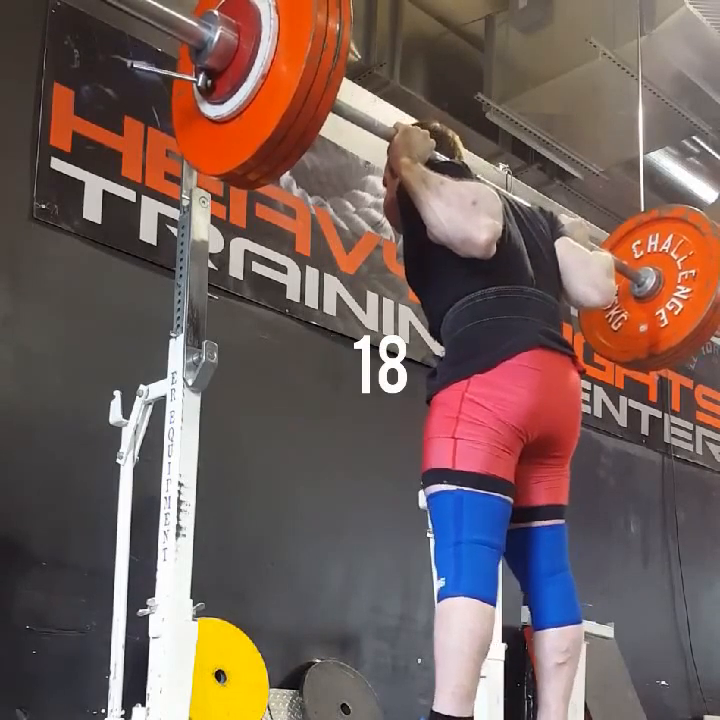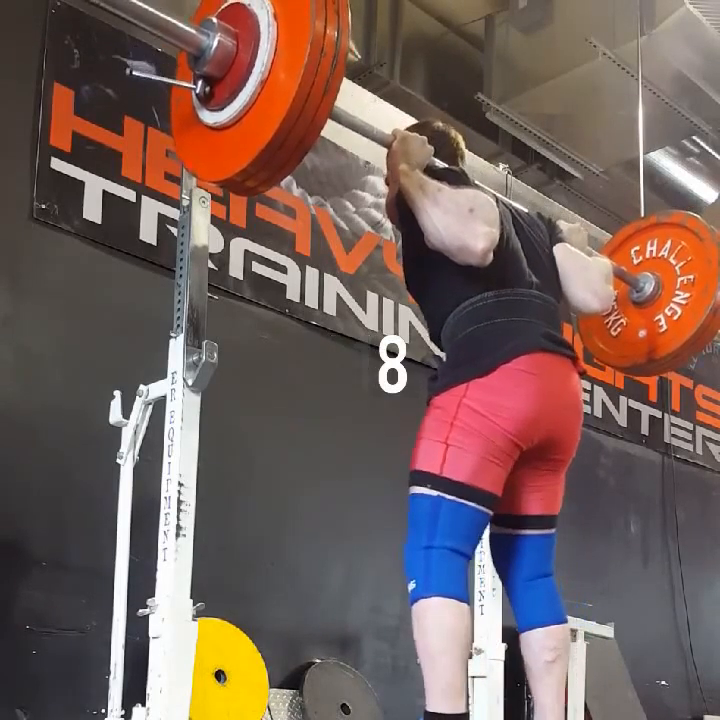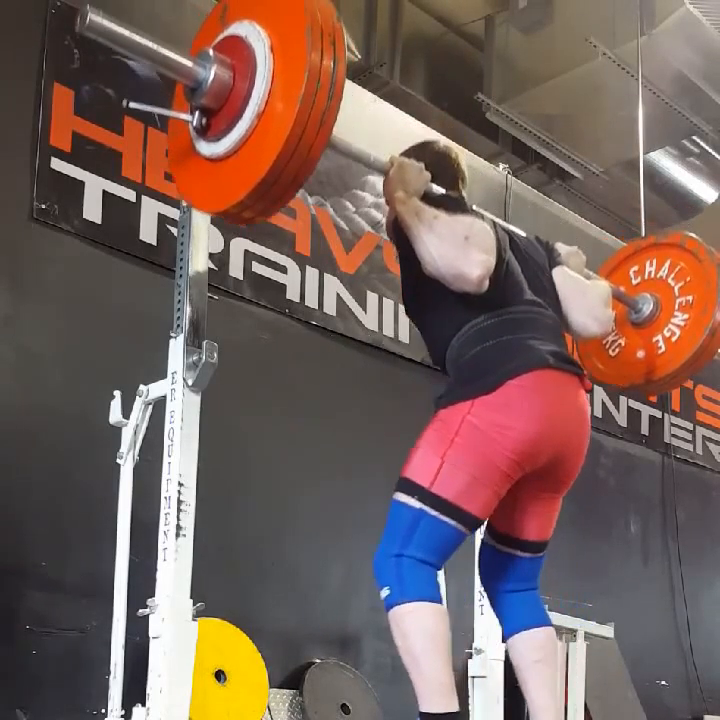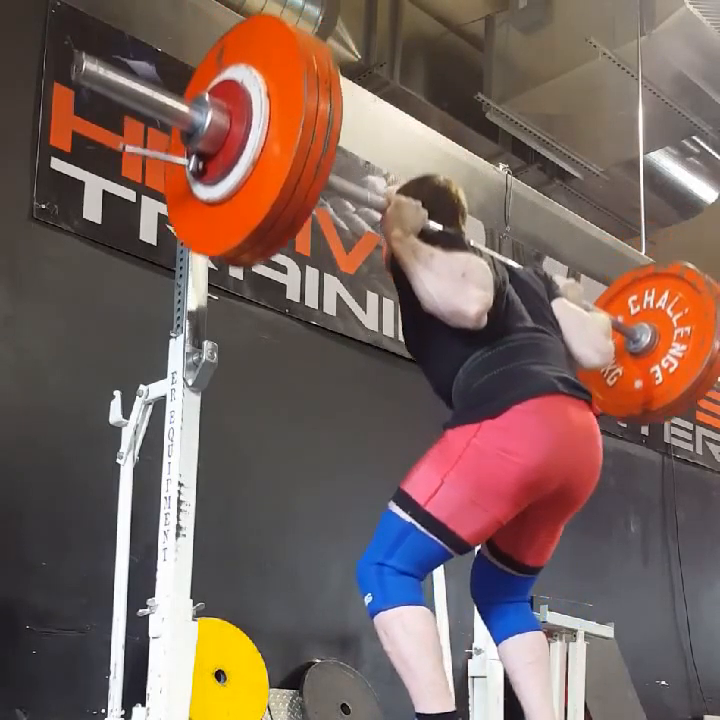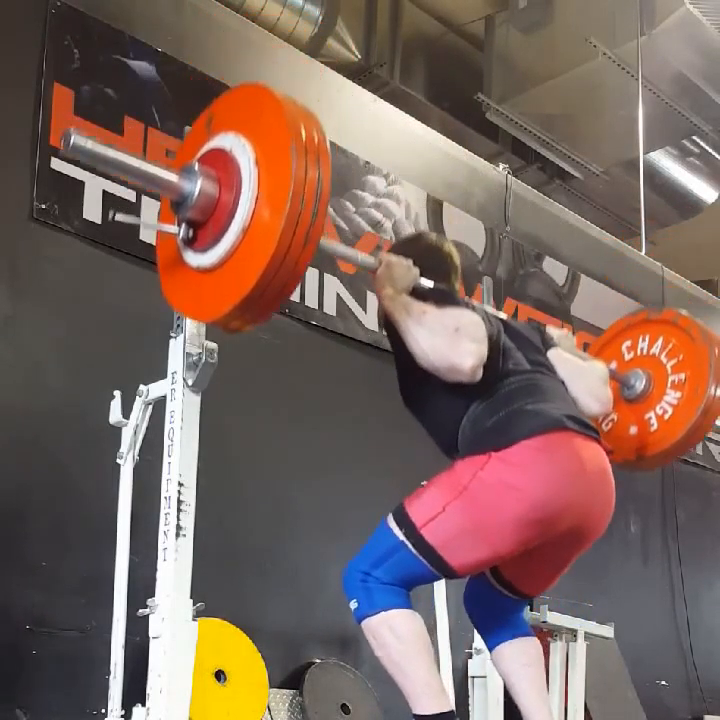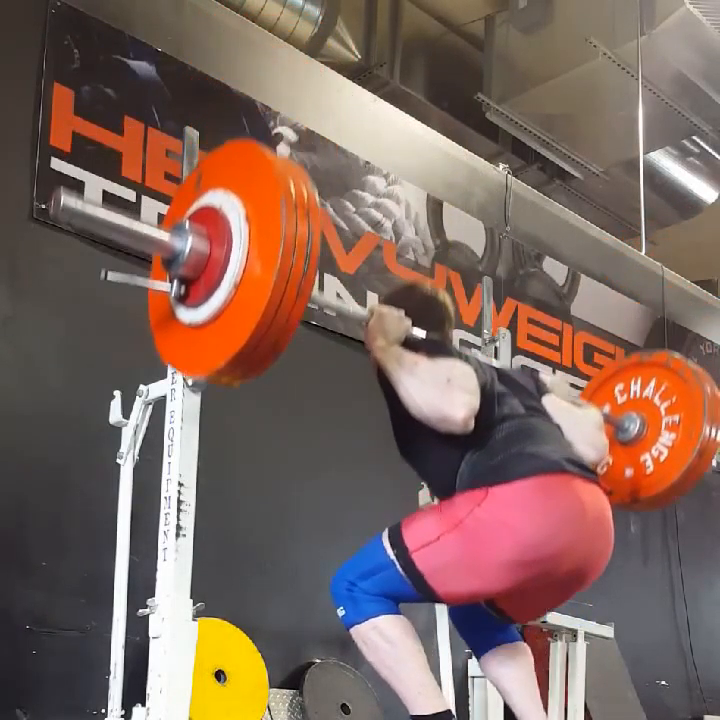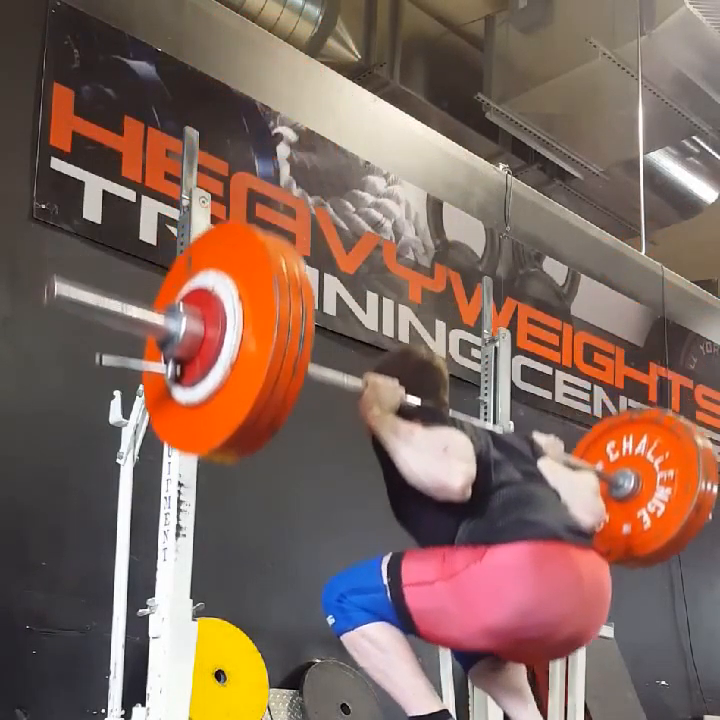
dt=0.3s
person 1, frame 1
left shoulder: (439, 179)
right shoulder: (527, 212)
left elbow: (477, 232)
right elbow: (597, 287)
left wrist: (410, 165)
right wrist: (574, 240)
left hip: (490, 377)
right hip: (555, 383)
left knee: (464, 556)
right knee: (545, 569)
person 1, frame 2
left shoulder: (432, 189)
right shoulder: (524, 218)
left elbow: (474, 240)
right elbow: (597, 294)
left wrist: (406, 171)
right wrist: (573, 246)
left hip: (495, 379)
right hip: (558, 389)
left knee: (433, 555)
right knee: (528, 569)
person 1, frame 3
left shoulder: (431, 214)
right shoulder: (523, 241)
left elbow: (470, 268)
right elbow: (596, 318)
left wrist: (405, 200)
right wrist: (572, 270)
left hip: (502, 398)
right hip: (565, 409)
left knee: (404, 562)
right knee: (512, 579)
person 1, frame 4
left shoulder: (430, 254)
right shoulder: (516, 274)
left elbow: (468, 304)
right elbow: (597, 350)
left wrist: (399, 237)
right wrist: (570, 302)
left hip: (517, 426)
right hip: (579, 439)
left knee: (386, 569)
right knee: (500, 589)
person 1, frame 5
left shoulder: (425, 309)
right shoulder: (511, 326)
left elbow: (462, 358)
right elbow: (597, 398)
left wrist: (392, 296)
right wrist: (562, 351)
left hip: (526, 465)
right hip: (590, 480)
left knee: (372, 579)
right knee: (493, 603)
person 1, frame 6
left shoulder: (416, 361)
right shoulder: (505, 375)
left elbow: (455, 409)
right elbow: (594, 447)
left wrist: (384, 348)
right wrist: (561, 400)
left hip: (528, 508)
right hip: (592, 525)
left knee: (357, 587)
right knee: (479, 613)
person 1, frame 7
left shoulder: (411, 427)
right shoulder: (500, 439)
left elbow: (453, 478)
right elbow: (590, 510)
left wrist: (379, 416)
right wrist: (548, 461)
left hip: (526, 577)
right hip: (587, 591)
left knee: (346, 599)
right knee: (467, 626)
